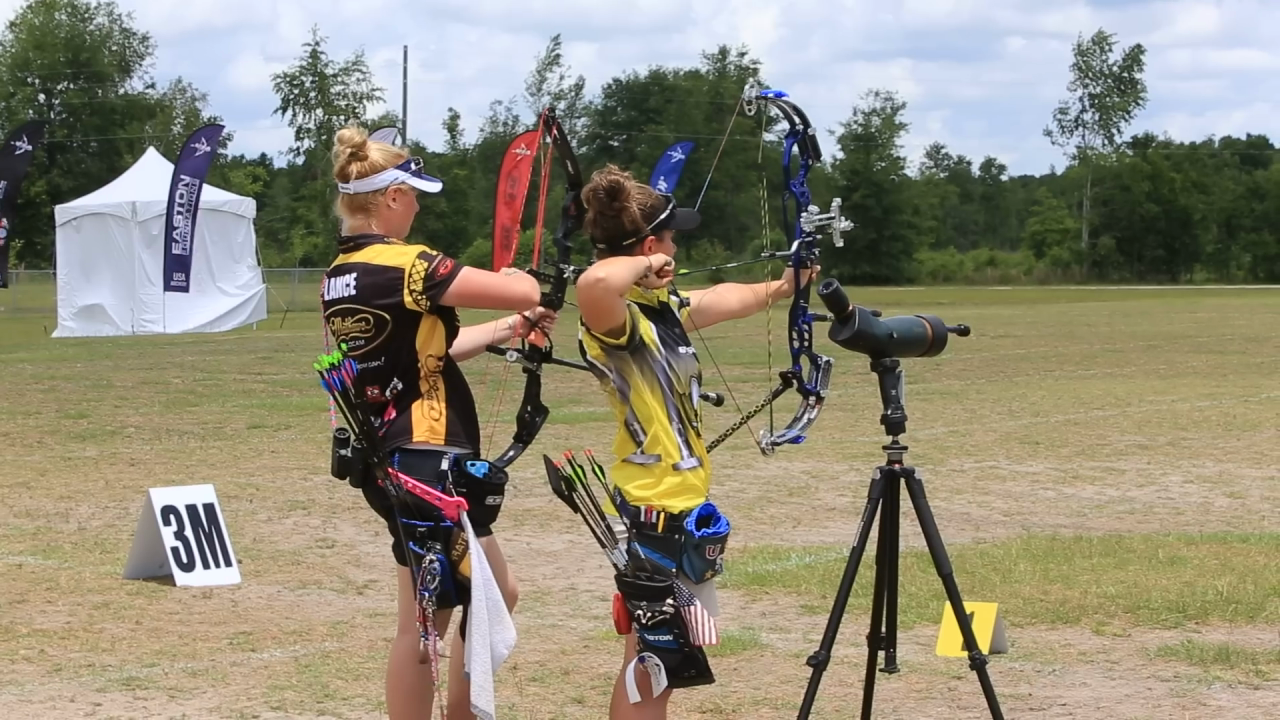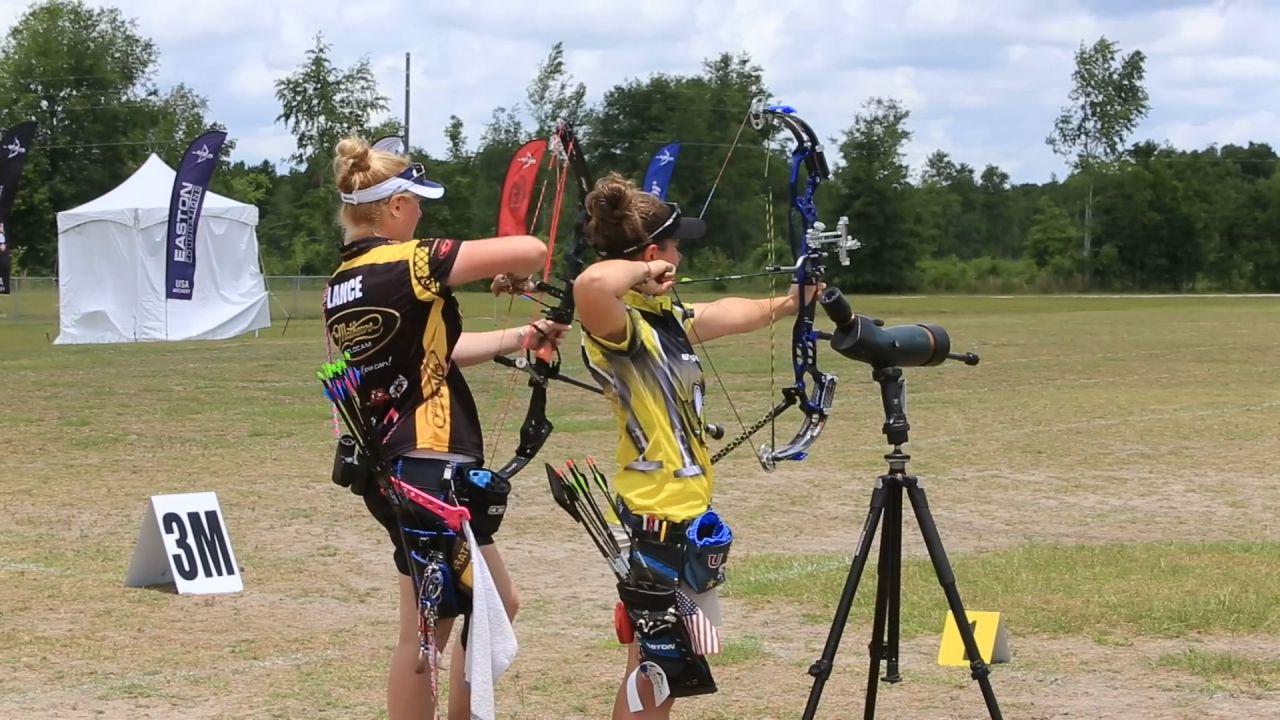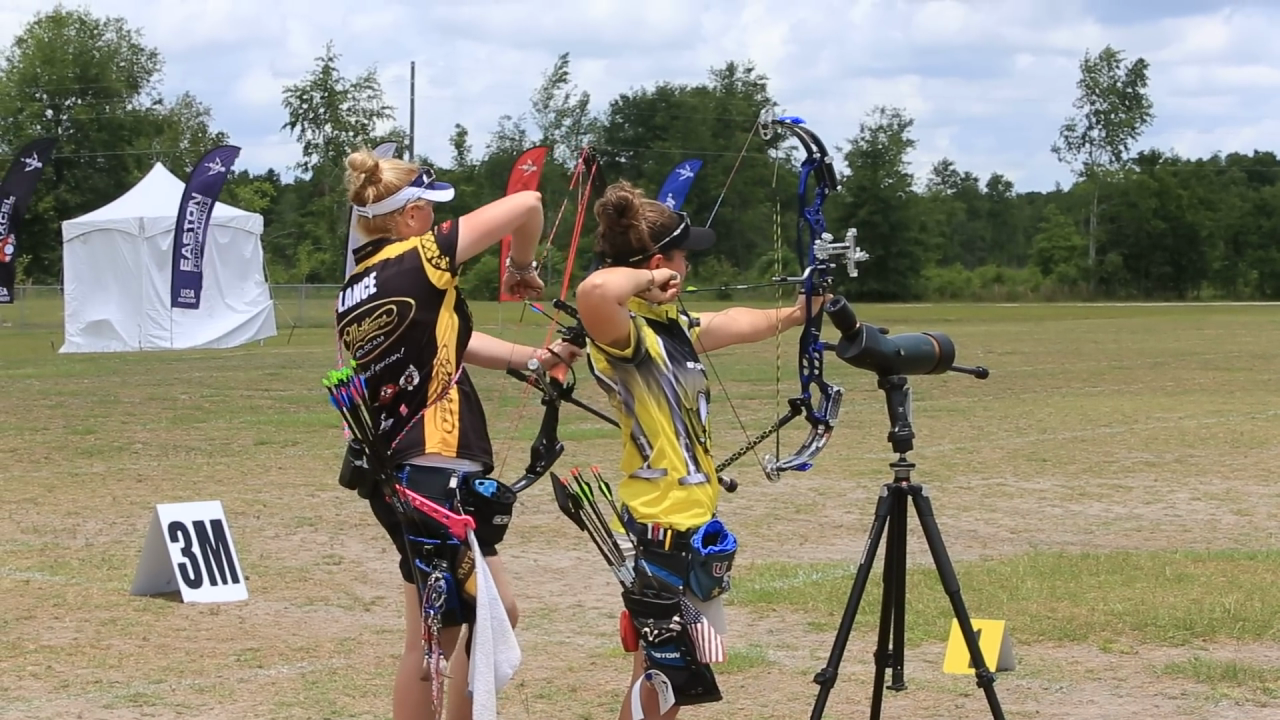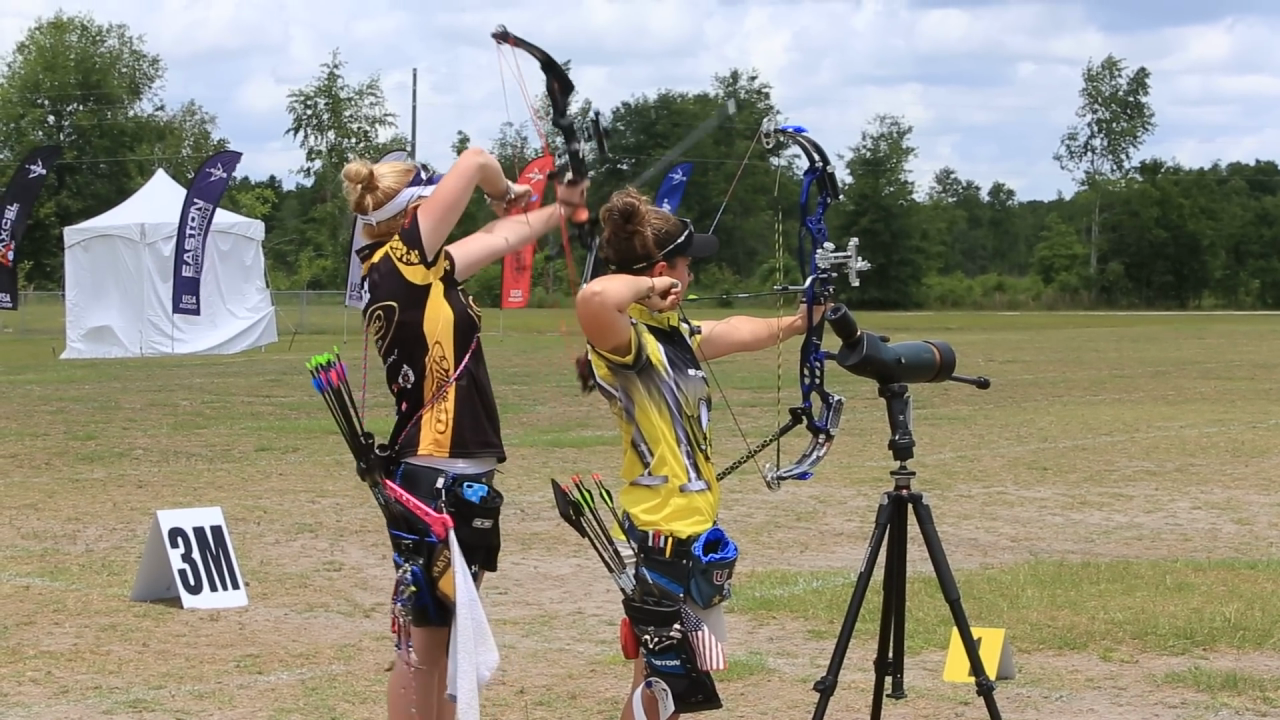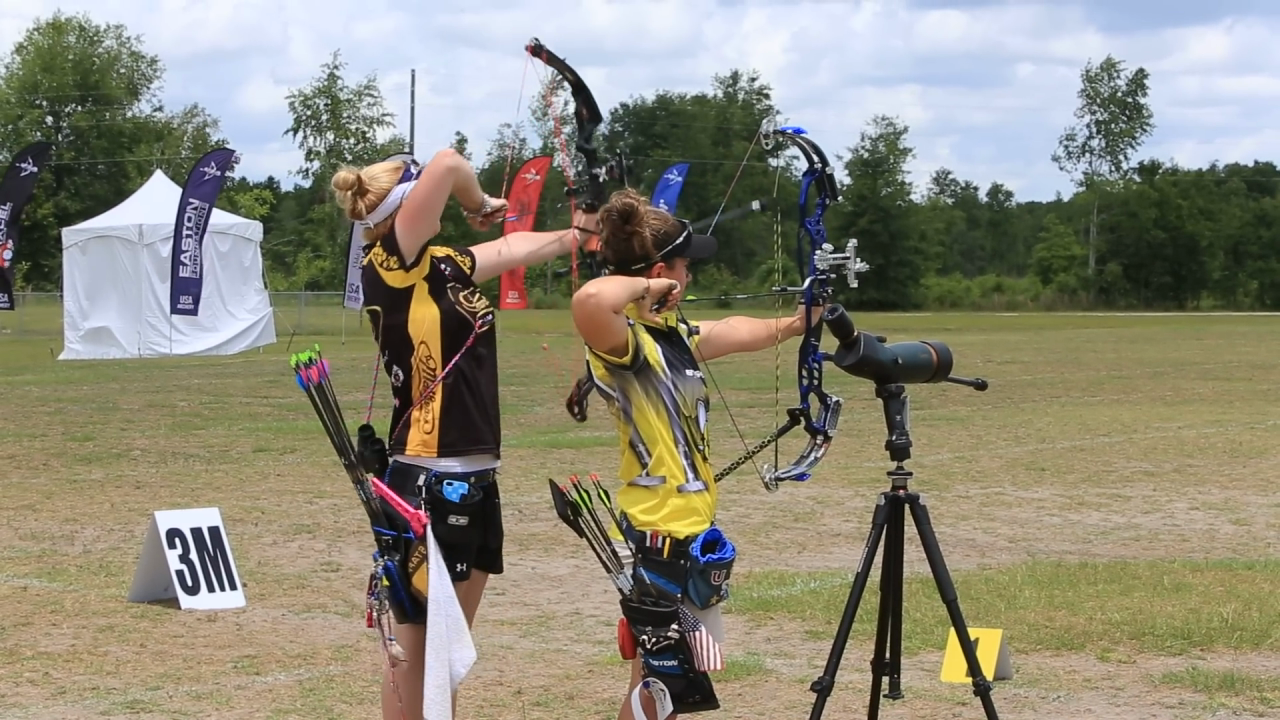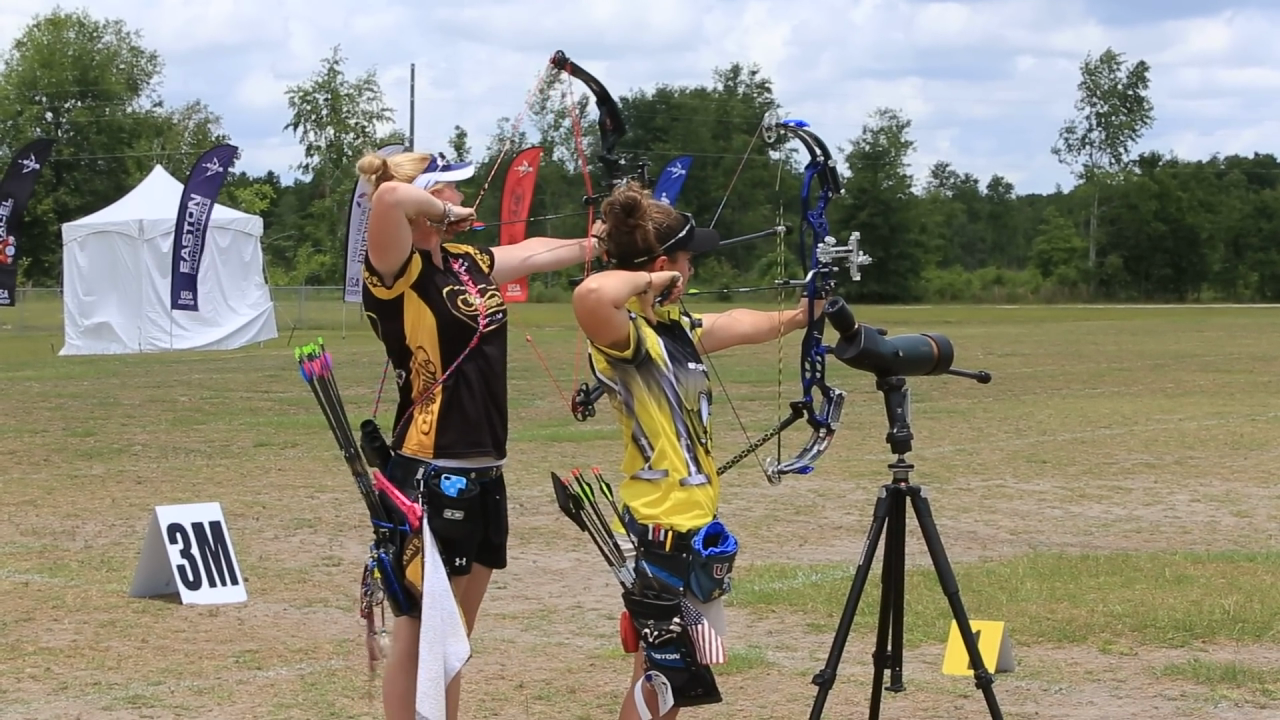
dt=0.7s
person 1, frame 1
left shoulder: (341, 275)
right shoulder: (402, 266)
right elbow: (525, 292)
left wrist: (507, 329)
right wrist: (511, 274)
left hip: (391, 461)
right hip: (424, 463)
left knee: (496, 594)
right knee: (422, 624)
person 1, frame 2
left shoulder: (343, 284)
right shoulder: (405, 265)
right elbow: (530, 252)
left wrist: (519, 338)
right wrist: (512, 277)
left hip: (391, 468)
right hip: (427, 471)
left knee: (497, 603)
right knee: (426, 632)
person 1, frame 3
left shoulder: (357, 290)
right shoulder: (414, 263)
right elbow: (525, 204)
left wrist: (535, 356)
right wrist: (522, 266)
left hip: (401, 474)
right hip: (433, 477)
left knee: (496, 612)
right knee: (431, 640)
person 1, frame 4
left shoulder: (411, 272)
right shoulder: (397, 264)
left elbow: (491, 240)
right elbow: (473, 162)
left wrist: (558, 210)
right wrist: (506, 193)
left hip: (455, 477)
right hip: (436, 480)
left knee: (446, 637)
right knee: (424, 643)
person 1, frame 5
left shoulder: (442, 264)
right shoulder: (390, 265)
left elbow: (512, 249)
right elbow: (445, 164)
left wrist: (573, 235)
right wrist: (479, 203)
left hip: (474, 478)
right hip: (430, 482)
right knee: (416, 645)
person 1, frame 6
left shoulder: (464, 262)
right shoulder: (396, 273)
left elbow: (531, 252)
right elbow: (390, 197)
left wrist: (596, 245)
right wrist: (444, 215)
left hip: (481, 476)
right hip: (431, 480)
right knee: (418, 637)
person 2, frame 1
left shoulder: (662, 305)
right shoulder: (616, 316)
left elbow: (720, 298)
right elbow: (594, 282)
left wrist: (780, 288)
right wrist: (643, 267)
left hip: (678, 508)
right hip: (655, 515)
left knee: (658, 661)
right knee: (649, 670)
person 2, frame 2
left shoulder: (665, 314)
right shoulder: (619, 325)
left elbow: (724, 313)
right elbow: (592, 283)
left wrist: (784, 304)
right wrist: (641, 272)
left hip: (682, 518)
right hip: (657, 525)
left knee: (663, 670)
person 2, frame 3
left shoulder: (671, 323)
right shoulder: (623, 332)
left elbow: (731, 323)
right elbow: (593, 290)
left wrist: (792, 314)
right wrist: (646, 280)
left hip: (688, 527)
right hip: (661, 533)
person 2, frame 4
left shoulder: (673, 332)
right shoulder: (625, 340)
left elbow: (734, 332)
right elbow: (592, 297)
left wrist: (793, 325)
right wrist: (645, 287)
left hip: (691, 534)
right hip: (661, 539)
person 2, frame 5
left shoulder: (672, 332)
right shoulder: (624, 340)
left elbow: (733, 332)
right elbow: (588, 299)
left wrist: (790, 326)
right wrist: (642, 287)
left hip: (688, 534)
right hip: (658, 540)
person 2, frame 6
left shoulder: (675, 326)
right shoulder: (627, 335)
left elbow: (736, 324)
right elbow: (590, 295)
left wrist: (794, 318)
right wrist: (646, 280)
left hip: (692, 527)
right hip: (661, 533)
left knee: (676, 676)
